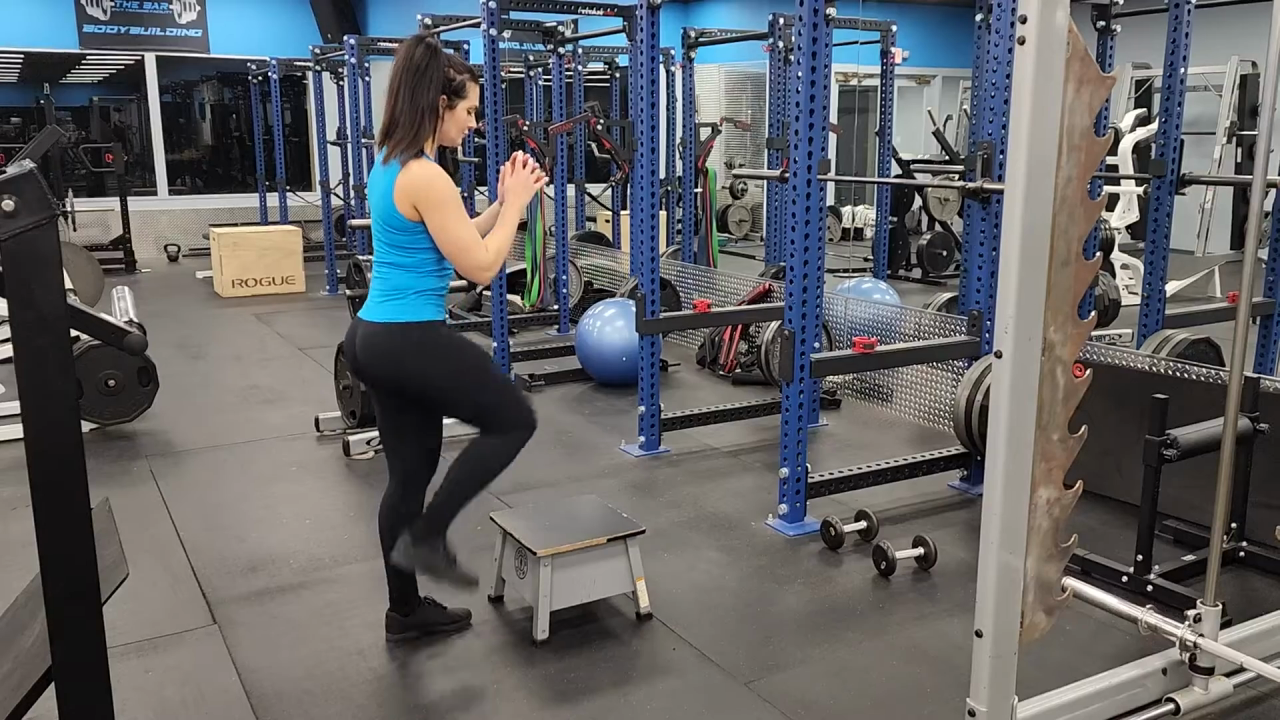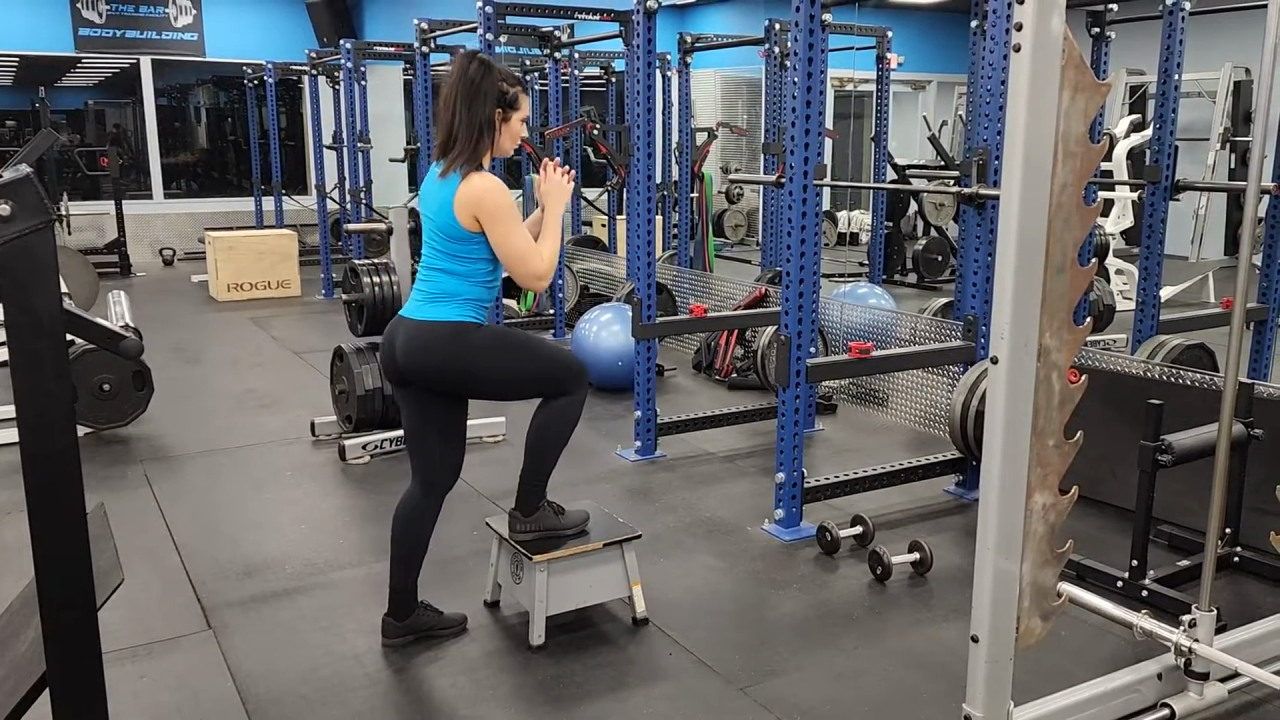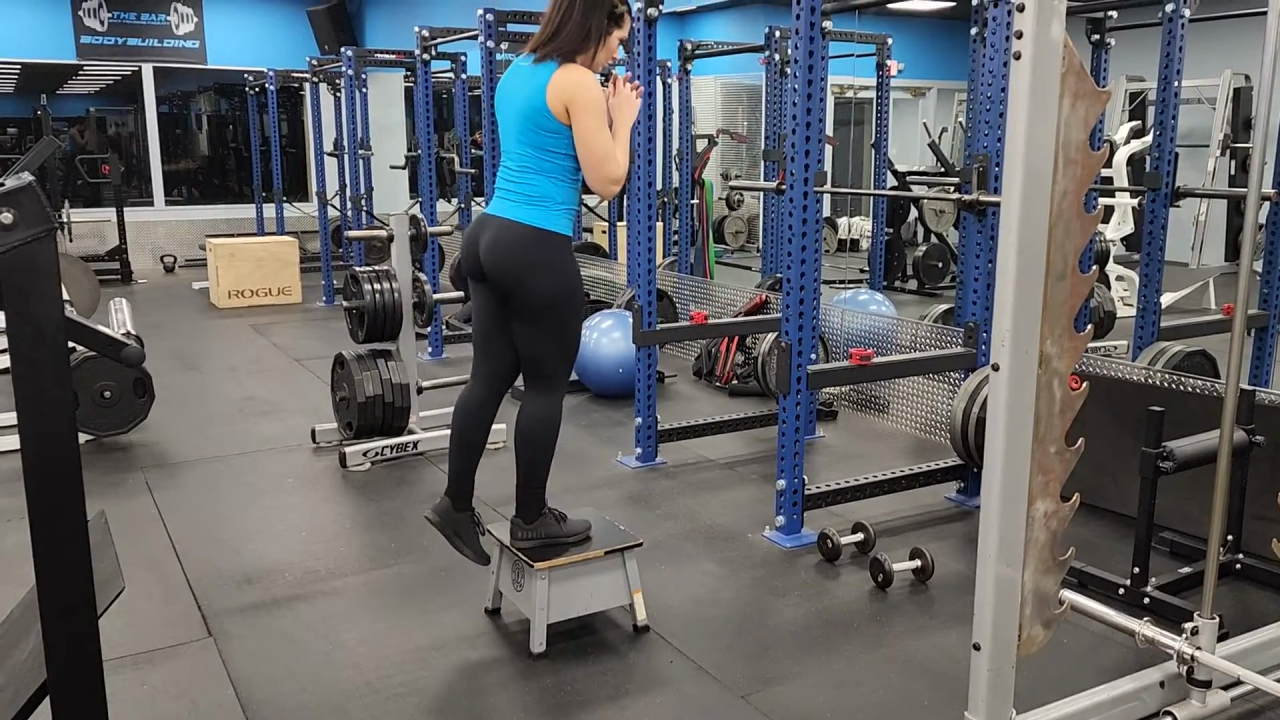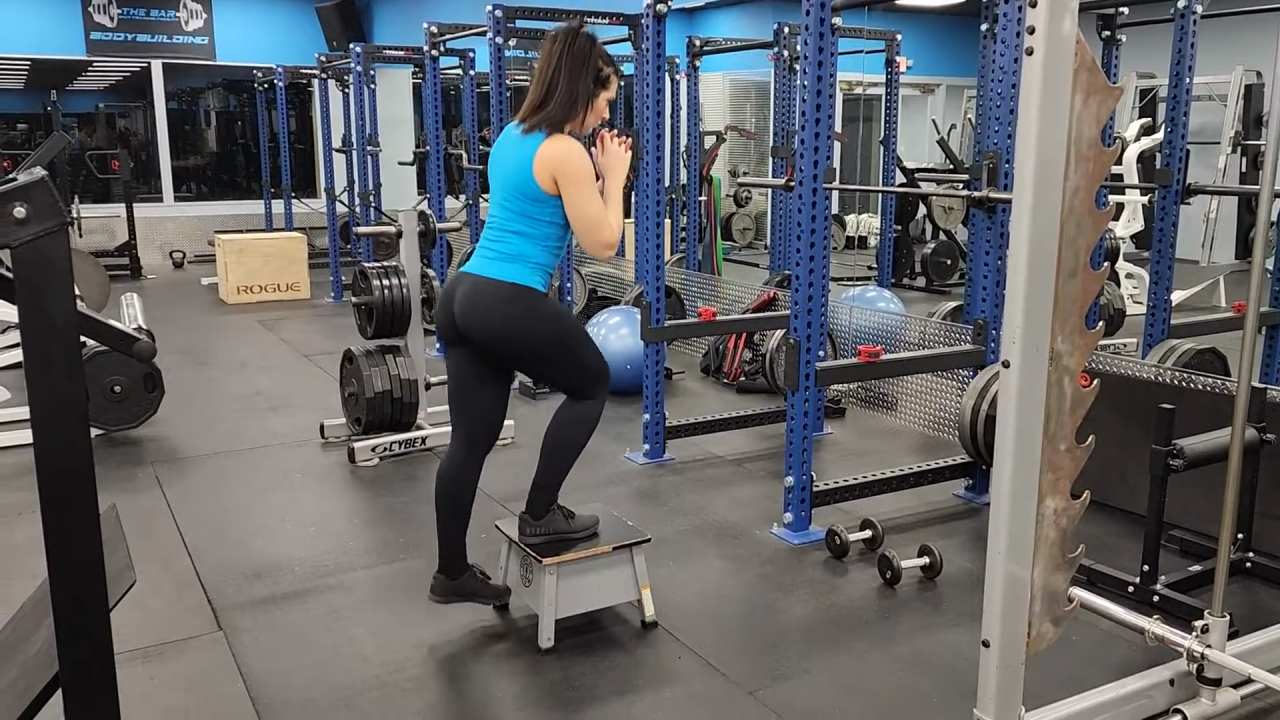
dt=1s
person 1, frame 1
left shoulder: (389, 164)
right shoulder: (425, 177)
left elbow: (449, 244)
right elbow: (479, 267)
left wrist: (501, 202)
right wrist: (515, 206)
left hip: (374, 338)
right hip: (408, 340)
left knee: (411, 474)
right knee: (513, 421)
left ankle: (406, 609)
right ankle: (427, 538)
person 1, frame 2
left shoulder: (440, 174)
right shoulder: (484, 189)
right elbow: (535, 275)
left wrist: (543, 210)
right wrist: (555, 208)
left hip: (409, 340)
right hip: (449, 344)
left knee: (432, 479)
right knee: (570, 378)
left ankle: (402, 613)
right ankle: (530, 510)
person 1, frame 3
left shoulder: (517, 72)
right shoulder: (577, 82)
right elbow: (606, 181)
left wrist: (602, 116)
right wrist: (622, 120)
left hip: (488, 237)
right hip: (536, 249)
left knee: (489, 376)
right knee: (546, 384)
left ankle: (455, 504)
right ankle: (531, 519)
person 1, frame 4
left shoulder: (512, 137)
right shoulder: (564, 151)
right elbow: (601, 245)
left wrist: (597, 174)
right wrist: (614, 178)
left hip: (461, 299)
right hip: (510, 306)
left knee: (470, 441)
right knee: (590, 387)
left ankle: (451, 573)
right ankle: (540, 515)
